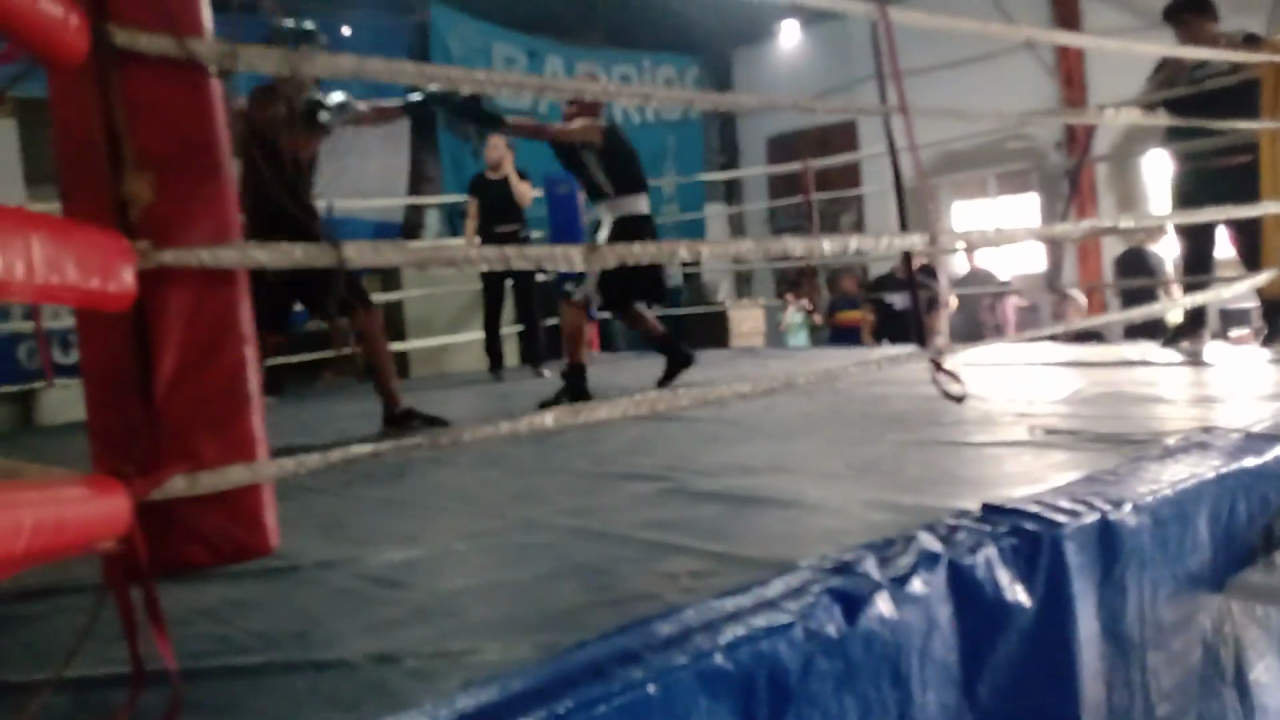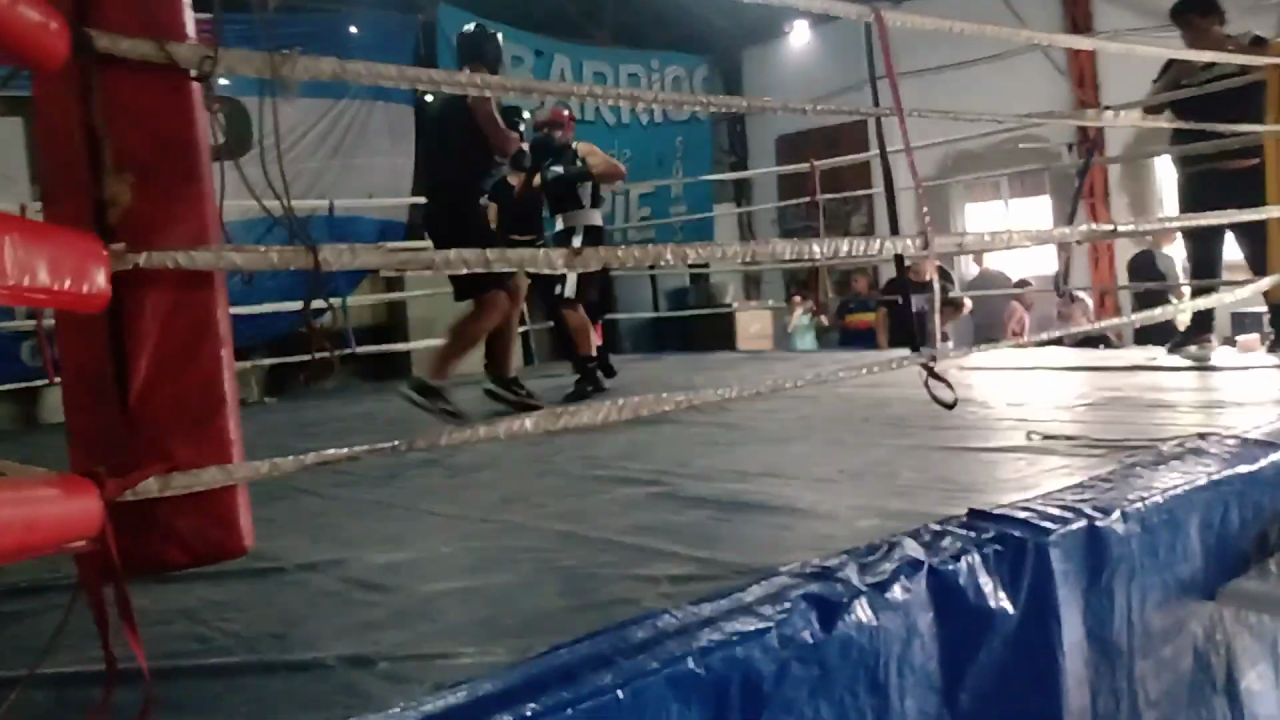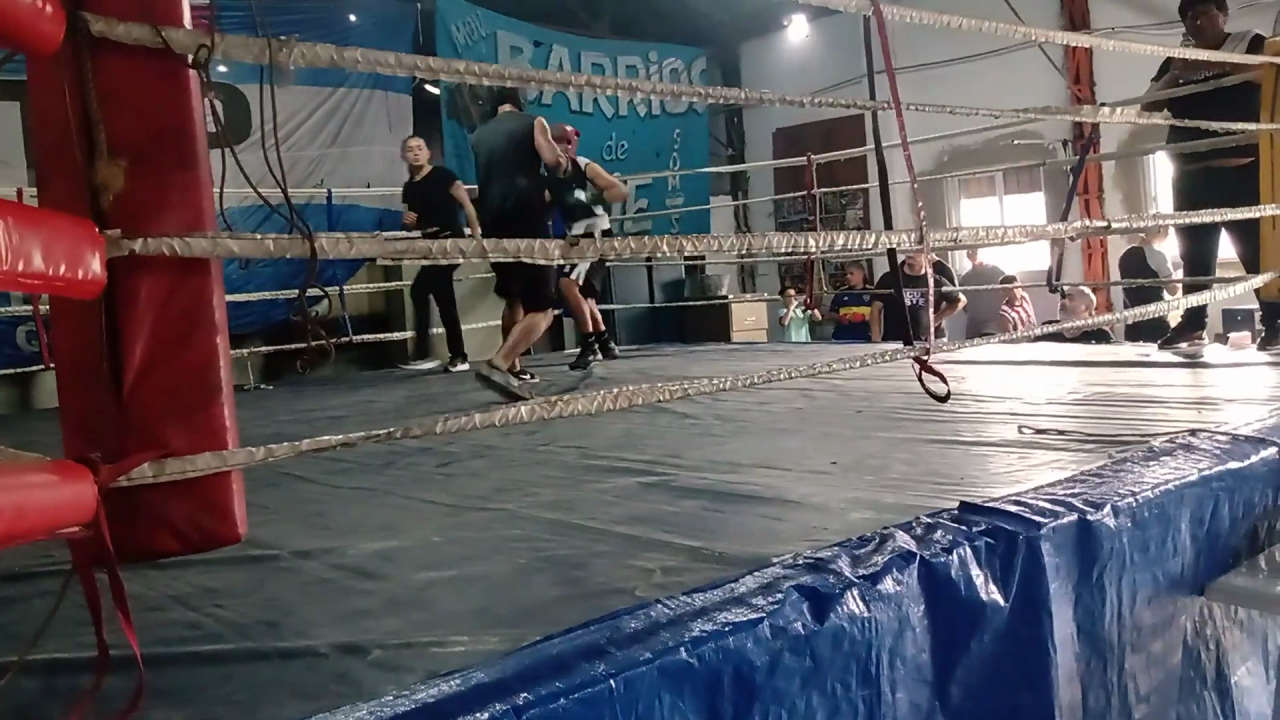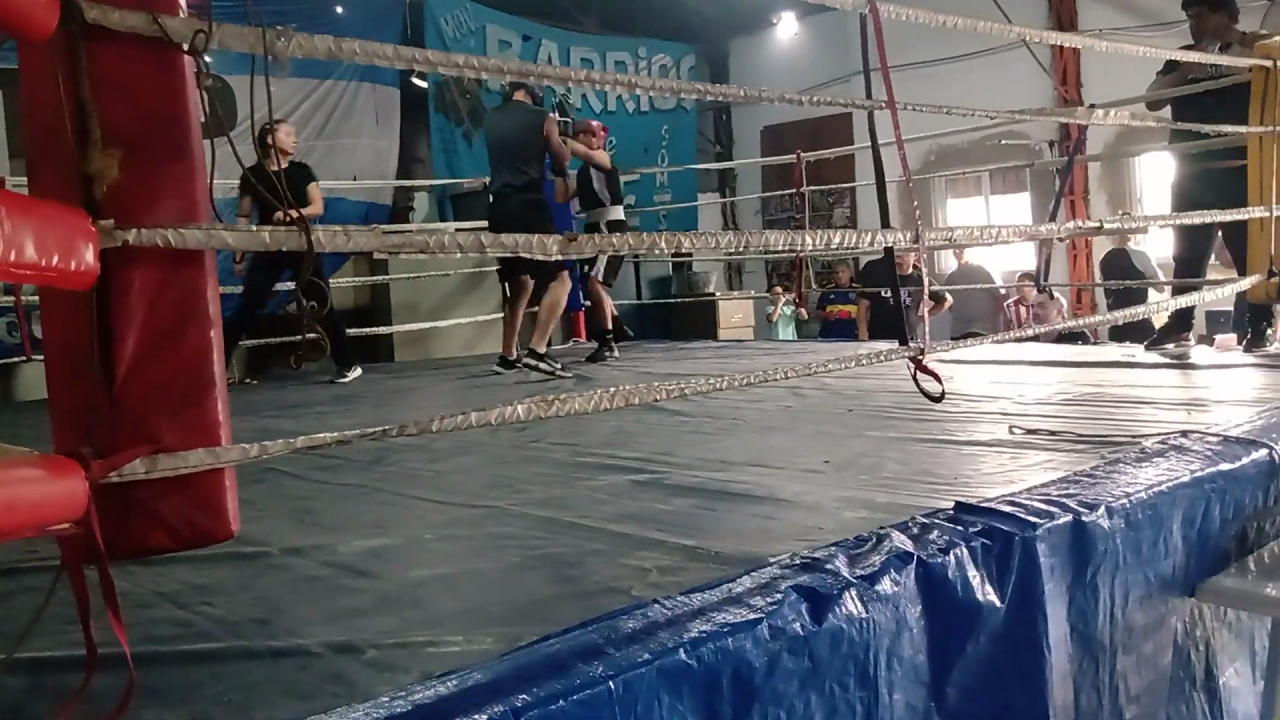
dt=0.7s
person 1, frame 1
left shoulder: (1242, 43)
right shoulder: (1173, 64)
left wrist: (1224, 44)
right wrist: (1168, 73)
left hip: (1240, 167)
right hip: (1193, 173)
right knee: (1194, 250)
right ankle: (1194, 321)
person 1, frame 2
left shoulder: (1248, 44)
right shoulder: (1178, 63)
right elbow: (1149, 108)
left wrist: (1222, 48)
right wrist: (1174, 74)
left hip: (1246, 171)
right hip: (1196, 177)
right knee: (1201, 255)
right ankle: (1201, 326)
person 1, frame 3
left shoulder: (1249, 42)
right shoulder: (1176, 61)
right elbow: (1147, 107)
left wrist: (1217, 65)
right wrist: (1173, 75)
left hip: (1242, 168)
right hip: (1192, 174)
right knee: (1195, 253)
right ankle: (1192, 323)
person 1, frame 4
left shoulder: (1251, 48)
right shoulder: (1181, 58)
right elbow: (1152, 101)
left wrist: (1240, 38)
right wrist: (1185, 71)
left hip: (1239, 171)
right hip: (1191, 173)
left knee: (1250, 250)
right knee: (1187, 254)
left ankle: (1260, 327)
right ankle: (1179, 325)
person 2, frame 1
left shoulder: (311, 103)
right shoulder: (264, 102)
left elbow: (366, 115)
right elbow: (297, 150)
right wrist: (325, 117)
left hip: (300, 229)
right hip: (272, 231)
left knee: (366, 316)
left ankle: (396, 412)
person 2, frame 2
left shoulder: (450, 96)
right shoulder: (476, 93)
right elbow: (504, 145)
left wrist: (514, 149)
right wrist: (516, 134)
left hip: (458, 209)
right hip: (457, 210)
left knee: (510, 290)
right knee: (492, 300)
left ankle: (503, 377)
right ankle: (432, 381)
person 2, frame 3
left shoulder: (480, 135)
right shoulder: (533, 123)
right elbow: (556, 163)
right wrist: (558, 153)
left hip: (493, 226)
right hip: (525, 224)
left knee: (515, 297)
right knee: (539, 313)
left ankle: (510, 368)
right ankle: (497, 365)
person 2, frame 4
left shoulder: (492, 118)
right shoulder: (543, 117)
right elbow: (563, 162)
right wrist: (556, 130)
left hip: (500, 209)
right hip: (529, 206)
left knee: (521, 283)
right knee: (559, 280)
left ankle: (508, 356)
right ankle: (537, 351)
person 3, frame 1
left shoulder: (593, 130)
right shoulder: (602, 137)
left elbow: (546, 131)
right wrist: (567, 155)
left hip: (620, 226)
right hip: (635, 225)
left knee: (574, 300)
right knee: (626, 304)
left ankle: (576, 384)
right ankle: (676, 351)
person 3, frame 2
left shoulder: (582, 151)
right shoulder: (546, 164)
left elbow: (619, 172)
right elbow: (523, 193)
left wrist: (580, 174)
left hip: (584, 231)
right hip: (564, 235)
left knee: (568, 300)
right knee: (571, 302)
left ankle: (590, 372)
right ankle: (597, 359)
person 3, frame 3
left shoulder: (586, 167)
right shoulder: (553, 178)
left elbow: (621, 191)
left wrist: (595, 198)
left hip: (596, 235)
right hip: (575, 238)
left knee: (568, 285)
right knee: (583, 293)
left ankle: (590, 345)
right ankle: (604, 343)
person 3, frame 4
left shoulder: (602, 159)
right shoulder: (581, 169)
left elbow: (593, 156)
left wrist: (566, 144)
left hip: (611, 227)
right hip: (597, 229)
left knee: (594, 281)
right knee: (596, 284)
left ankle: (607, 343)
right ankle: (616, 328)
person 4, frame 1
left shoulder: (519, 176)
right shoulder: (478, 182)
left elbow: (525, 201)
right elbow: (472, 218)
left wrist: (510, 170)
right wrist: (469, 246)
left hip: (518, 242)
right hip: (491, 245)
left knee: (527, 303)
right knee: (492, 306)
left ankle: (536, 360)
right ankle: (495, 364)
person 4, frame 2
left shoulder: (538, 182)
right shoulder: (498, 187)
right elbow: (492, 223)
left wrist: (537, 185)
left hip: (536, 249)
right hip: (507, 251)
person 4, frame 3
left shoulder: (443, 175)
right shoulder: (409, 187)
left elbow: (466, 204)
right elbow: (411, 225)
left wrist: (476, 233)
right wrist: (408, 220)
left knee: (419, 290)
right knee: (445, 302)
left ankle: (422, 353)
right ankle: (459, 356)
person 4, frame 4
left shoulder: (302, 171)
right shoulder: (253, 175)
left elbow: (317, 207)
right elbow: (243, 217)
left wrist: (293, 213)
right hip: (269, 247)
left knee: (321, 304)
right knee: (249, 306)
left ankle: (348, 365)
right ankle: (222, 365)
